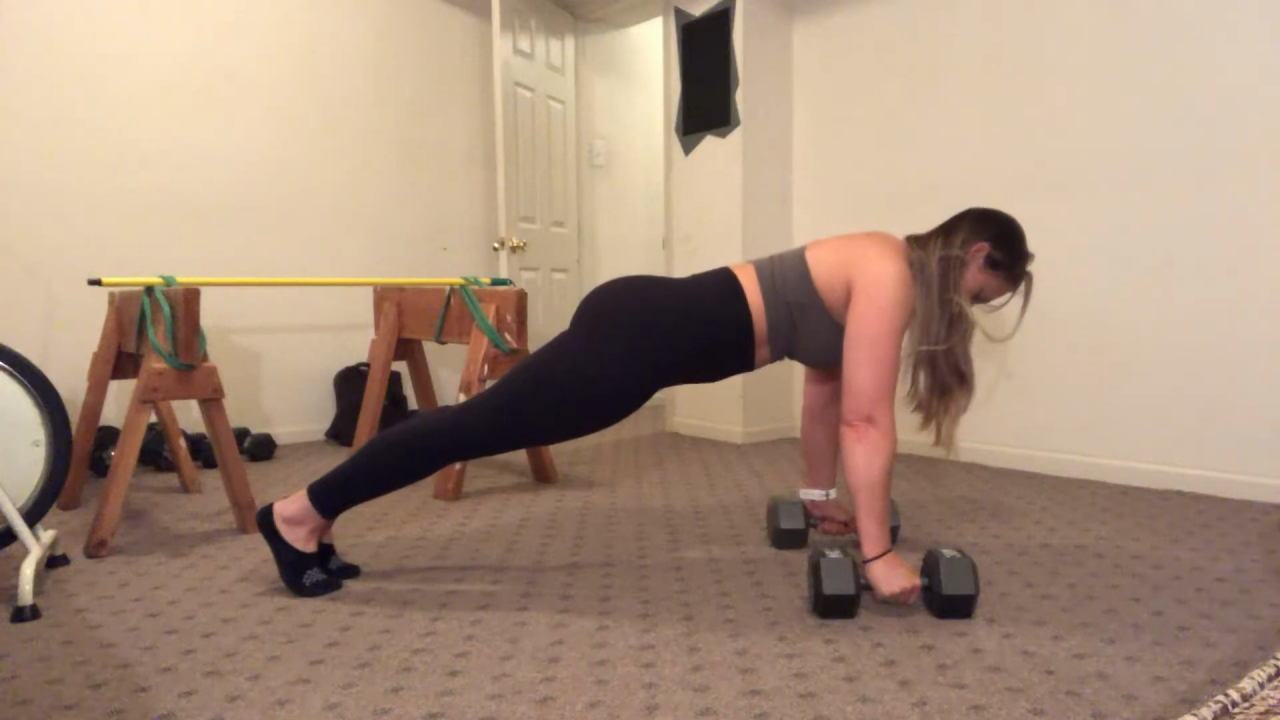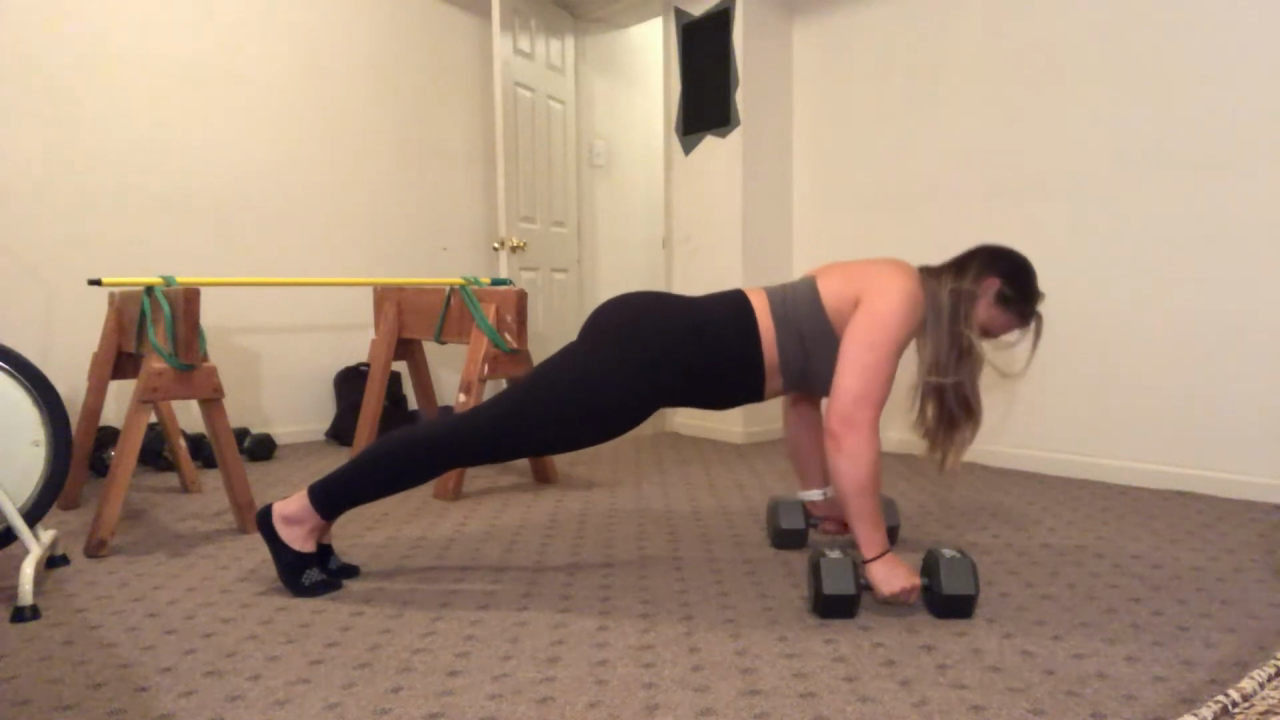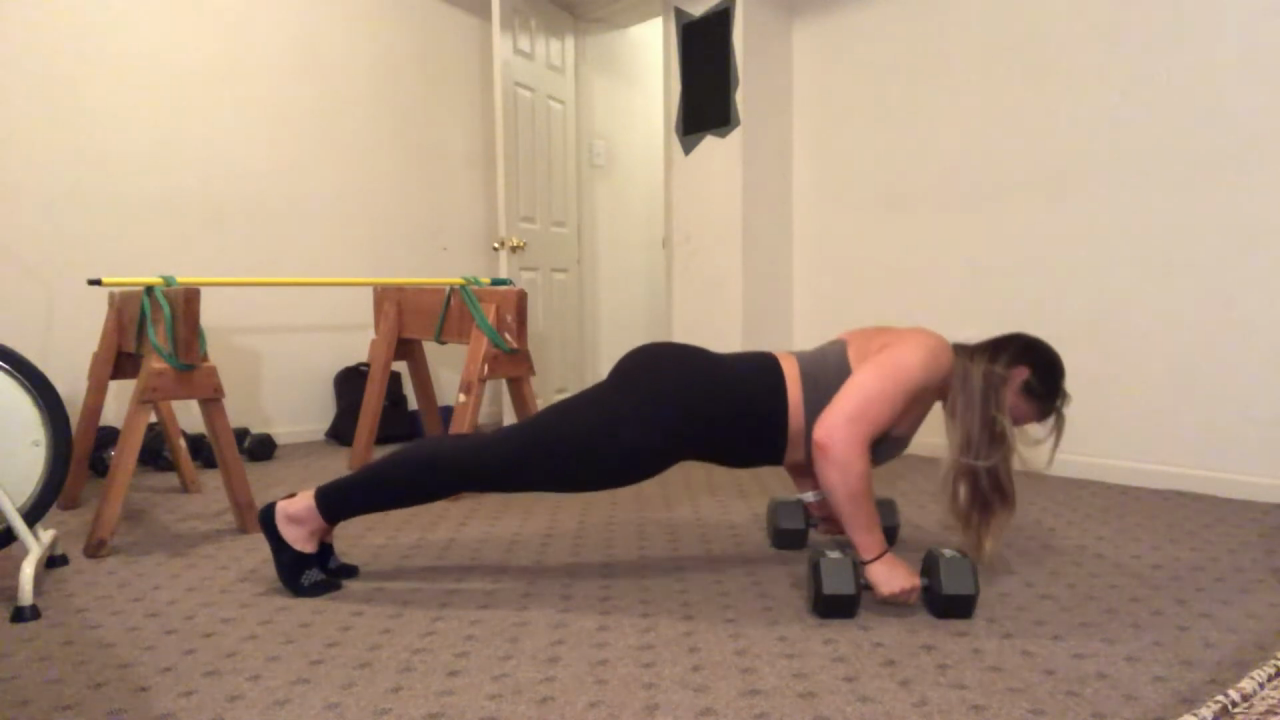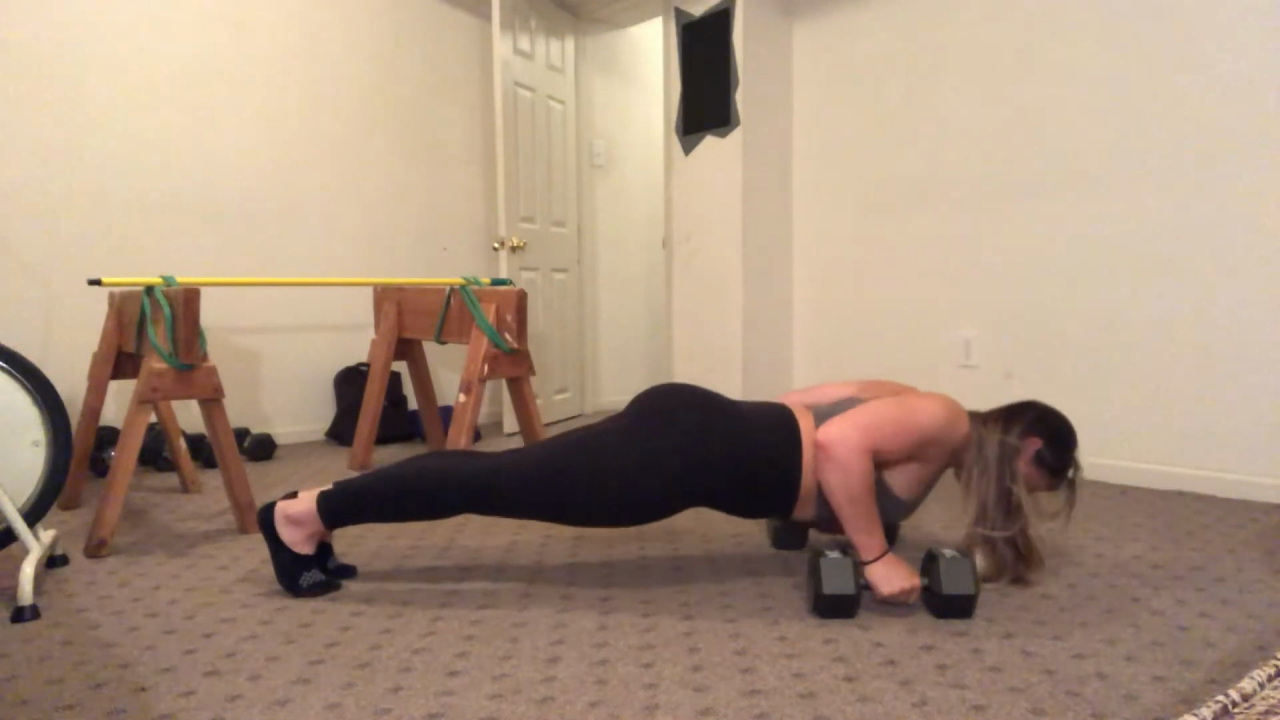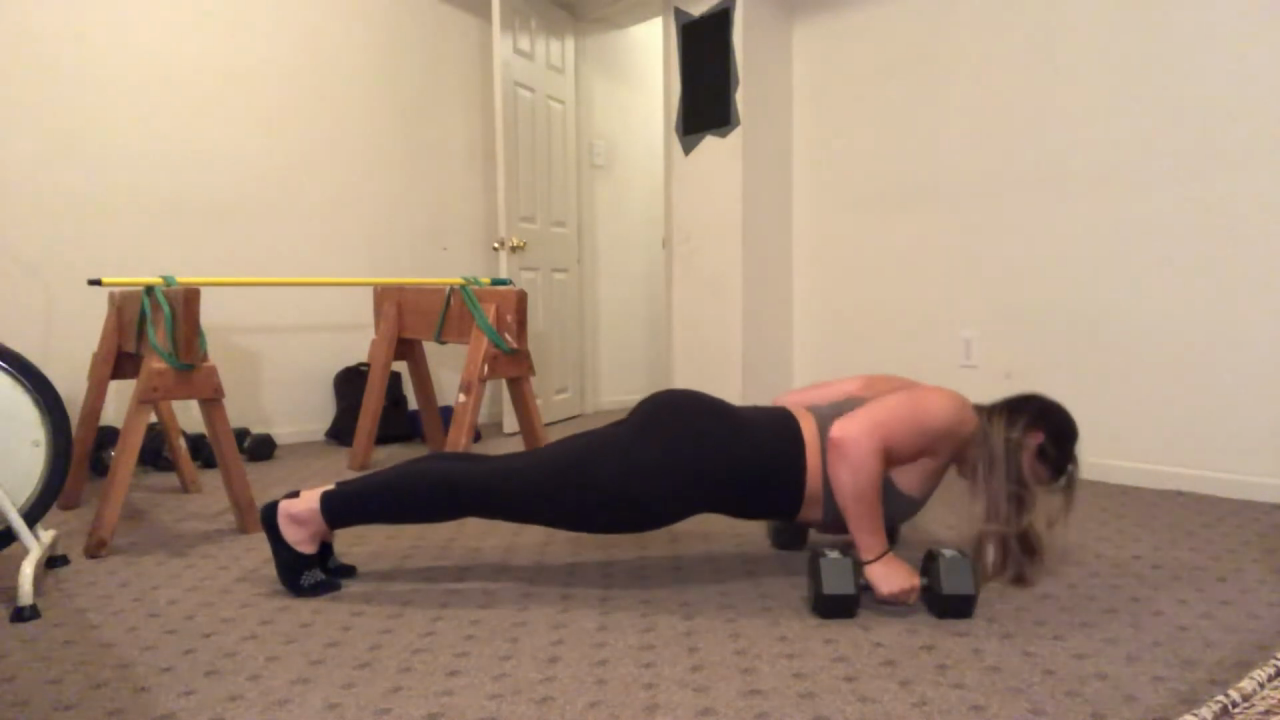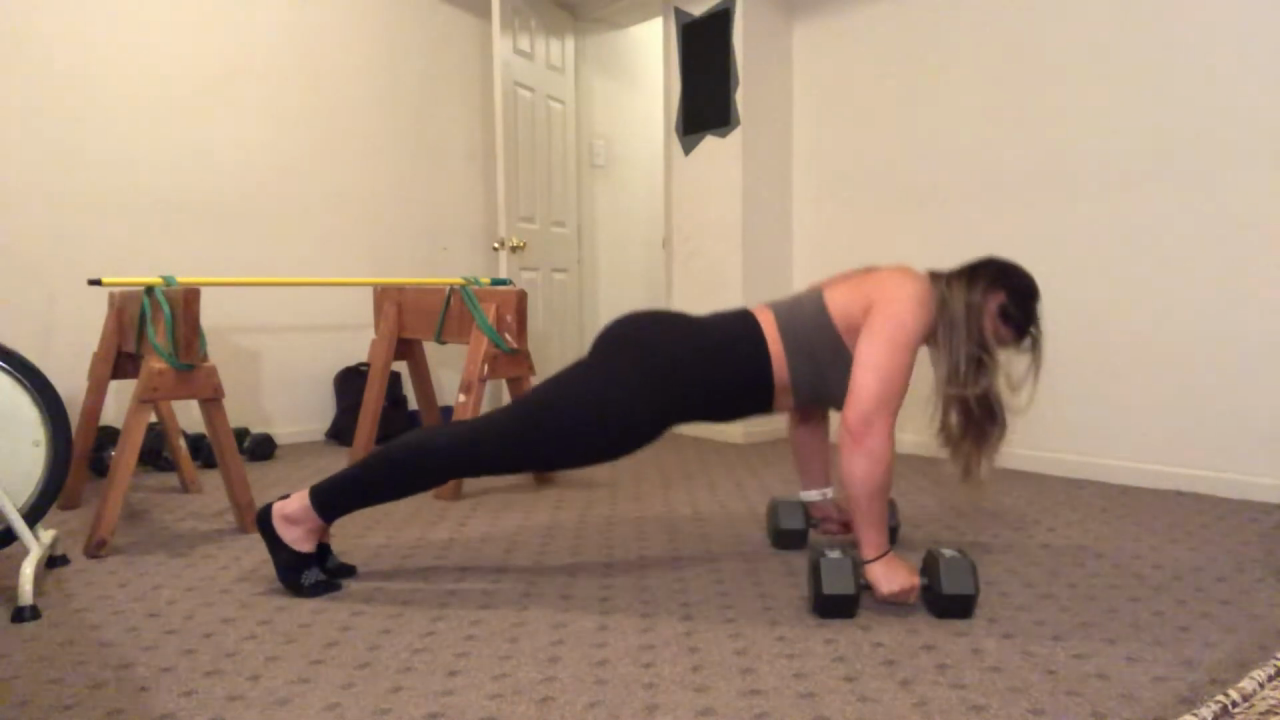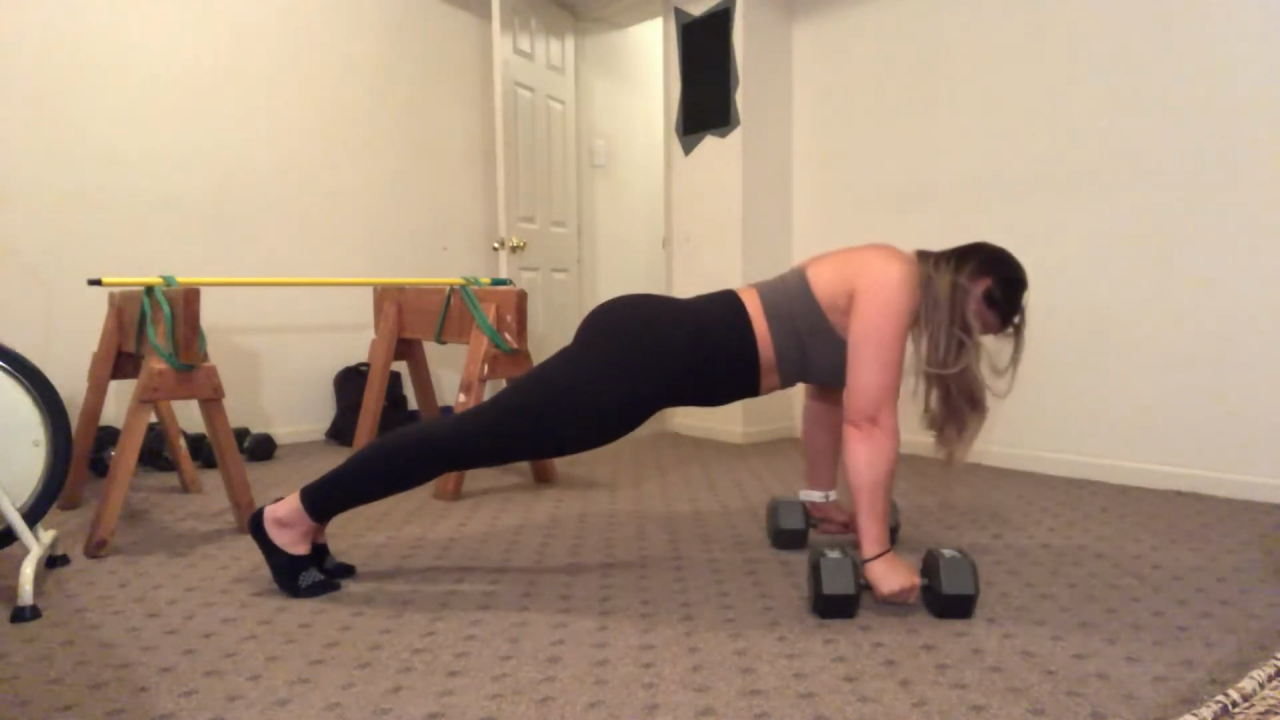
dt=0.7s
person 1, frame 1
left shoulder: (877, 269)
right shoulder: (890, 272)
left elbow: (825, 389)
right elbow: (866, 419)
left wrist: (819, 496)
right wrist: (878, 554)
left hip: (654, 326)
right hip: (645, 334)
left knee: (486, 425)
right knee: (481, 426)
left ankle: (317, 516)
right ankle: (300, 511)
person 1, frame 2
left shoulder: (885, 294)
right shoulder: (903, 293)
left elbow: (804, 398)
right elbow: (851, 427)
left wrist: (820, 498)
right wrist: (876, 555)
left hip: (664, 344)
right hip: (654, 352)
left knee: (487, 435)
right knee: (483, 434)
left ankle: (316, 515)
right ankle: (298, 514)
person 1, frame 3
left shoulder: (909, 362)
right shoulder: (931, 358)
right elbow: (835, 440)
left wrist: (824, 504)
right wrist: (877, 557)
left hip: (688, 394)
right hip: (681, 404)
left knee: (500, 459)
right knee: (496, 461)
left ankle: (317, 510)
right ankle: (304, 513)
person 1, frame 4
left shoulder: (912, 405)
right shoulder: (946, 424)
right elbow: (840, 446)
left wrist: (825, 511)
right wrist: (876, 557)
left hip: (699, 429)
right hip: (691, 452)
left knee: (503, 474)
right knee: (499, 483)
left ankle: (322, 507)
right ankle: (303, 514)
person 1, frame 5
left shoulder: (916, 400)
right shoulder: (952, 417)
right elbow: (850, 440)
left wrist: (826, 512)
right wrist: (876, 557)
left hip: (699, 436)
right hip: (695, 459)
left knee: (504, 477)
right knee: (500, 489)
left ankle: (325, 502)
right ankle: (307, 512)
person 1, frame 6
left shoulder: (888, 295)
right shoulder: (914, 300)
left elbow: (808, 391)
right elbow: (866, 426)
left wrist: (818, 498)
right wrist: (876, 554)
left hip: (667, 356)
right hip: (663, 372)
left knee: (490, 441)
right knee: (486, 445)
left ankle: (313, 509)
right ankle: (300, 513)
person 1, frame 7
left shoulder: (879, 282)
right shoulder: (896, 279)
left elbow: (827, 392)
right elbow: (868, 420)
left wrist: (820, 499)
right wrist: (876, 552)
left hip: (659, 347)
right hip: (648, 353)
left knee: (481, 437)
right knee: (477, 438)
left ankle: (308, 518)
right ankle: (291, 516)
